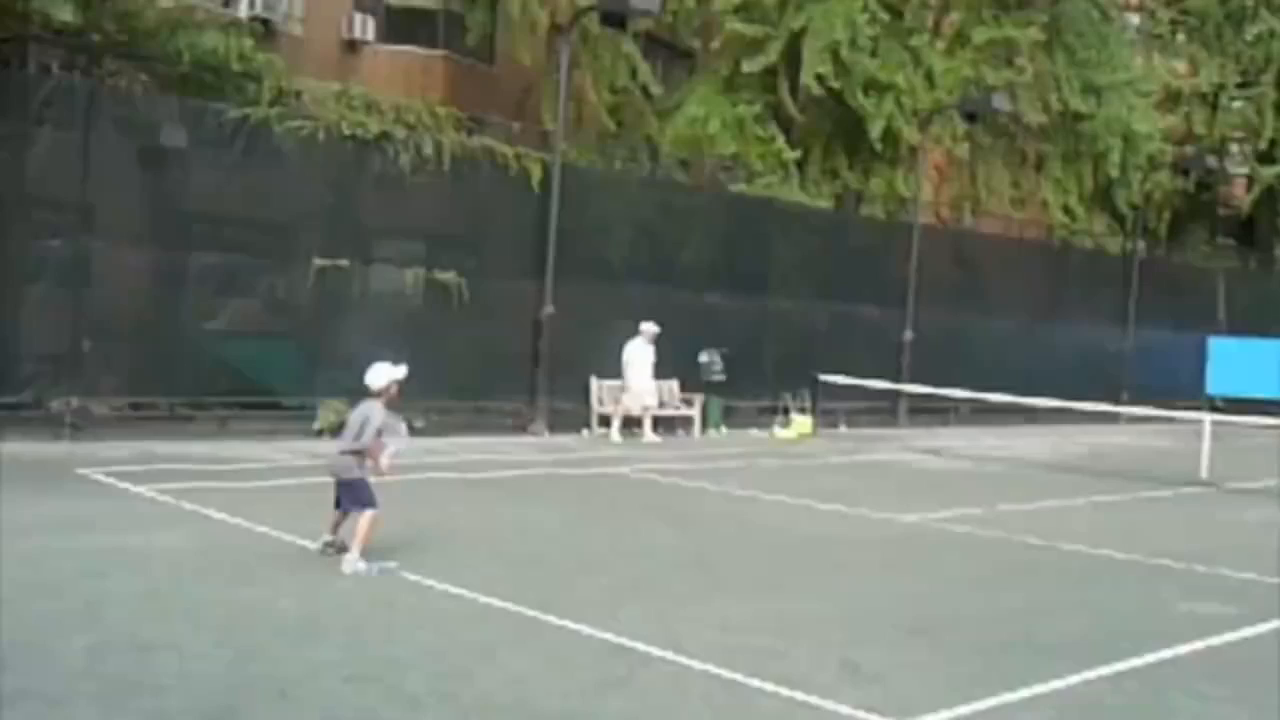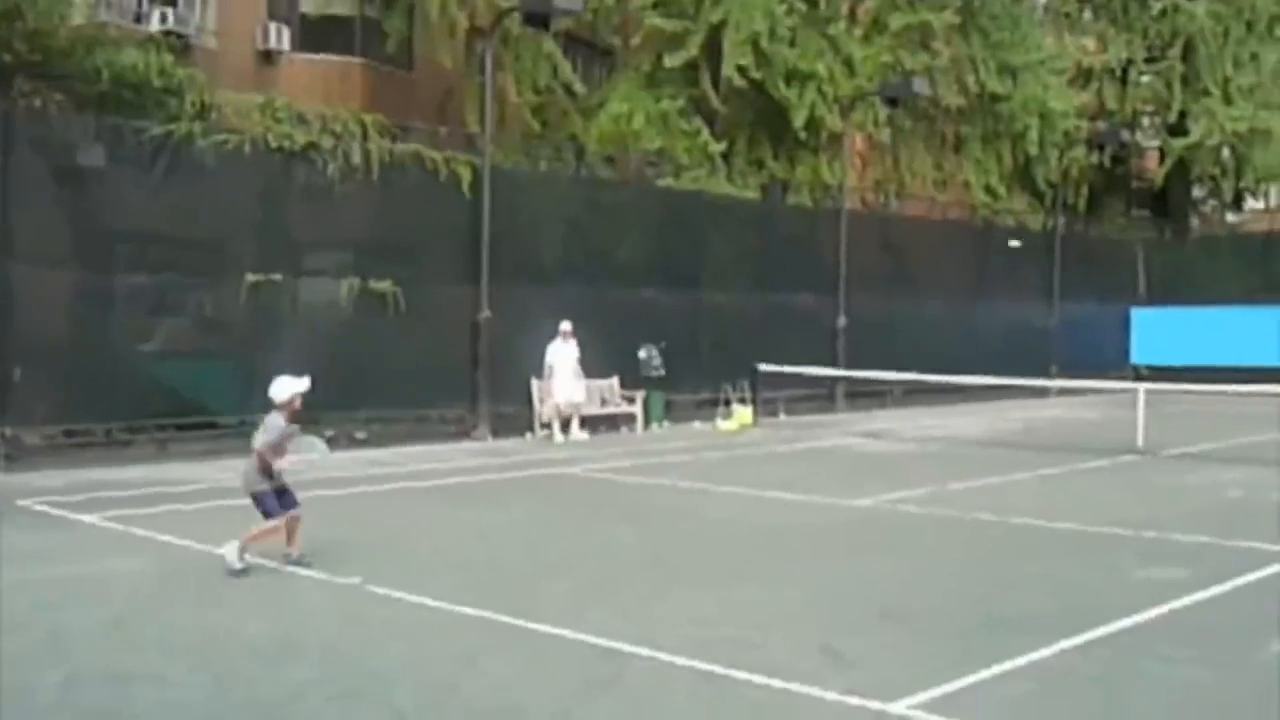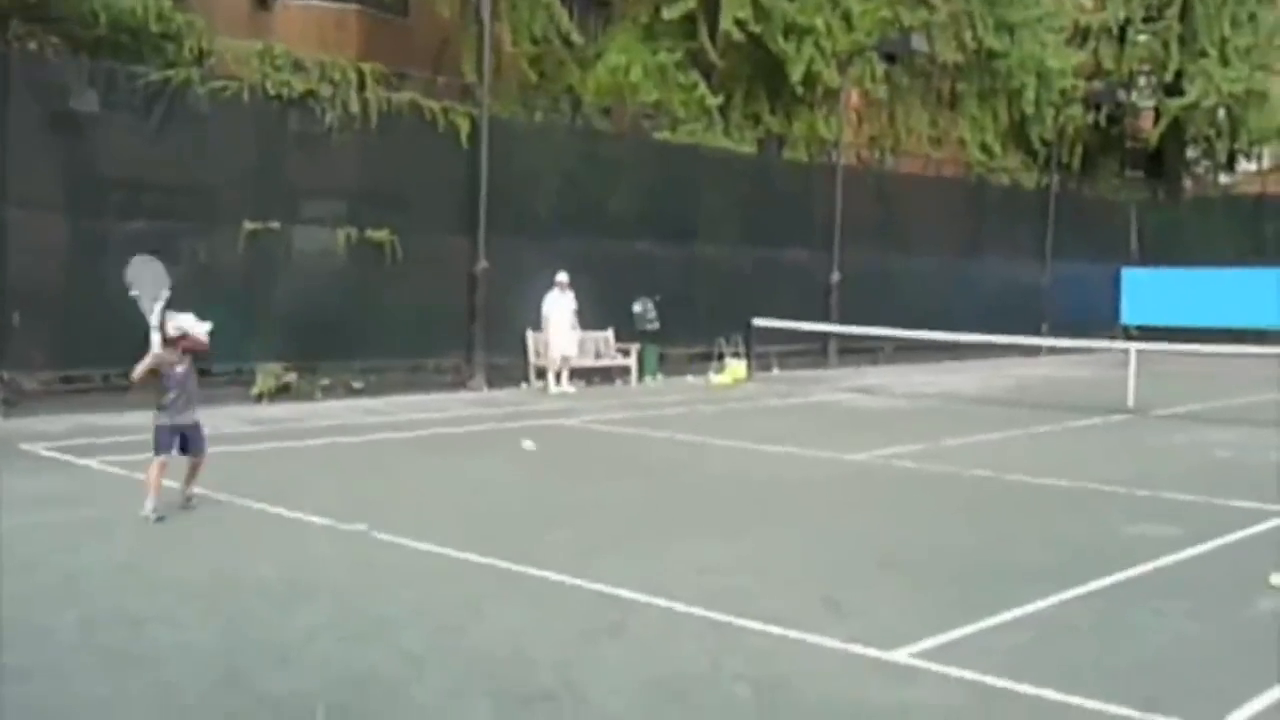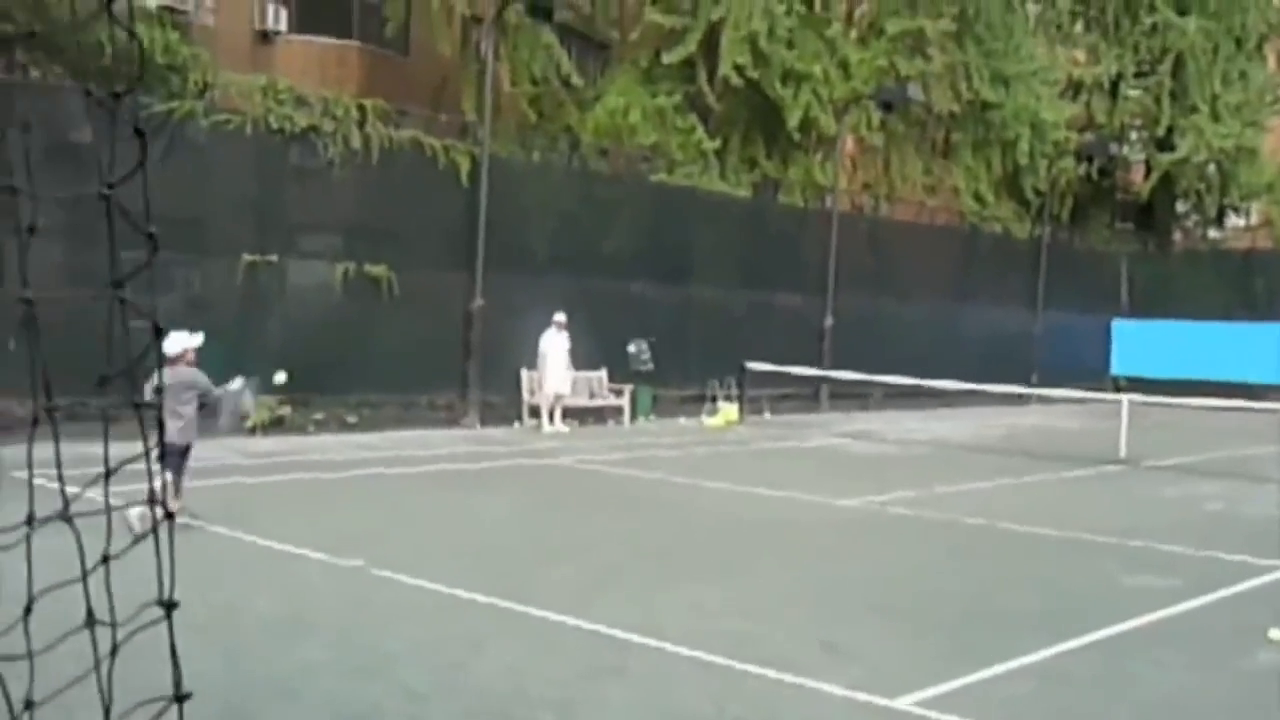
dt=0.7s
person 1, frame 1
left shoulder: (366, 405)
right shoulder: (378, 412)
right elbow: (368, 442)
left wrist: (378, 453)
right wrist: (378, 461)
left hip: (342, 463)
right hip: (350, 467)
left knee: (345, 506)
right knee: (369, 510)
left ankle: (329, 540)
right ankle: (353, 559)
person 1, frame 2
left shoulder: (279, 420)
right shoulder: (277, 424)
left elbow: (266, 443)
right elbow: (258, 446)
right wrist: (273, 464)
left hip: (272, 480)
right hip: (259, 482)
left knee: (294, 512)
right knee: (276, 522)
left ankle: (292, 553)
right ankle: (236, 549)
person 1, frame 3
left shoulder: (190, 352)
right shoulder: (161, 357)
right elbow: (135, 377)
right wrist: (151, 356)
left hip: (189, 418)
right hip: (165, 419)
left knee: (198, 457)
right knee: (161, 460)
left ankle: (187, 491)
right ankle: (150, 506)
person 1, frame 4
left shoulder: (160, 375)
right shoulder: (195, 376)
left elbow: (148, 397)
right elbow: (214, 396)
right wrist: (232, 387)
left hip: (169, 435)
right hip: (178, 437)
left knee: (174, 476)
right knee: (168, 478)
left ankle: (169, 508)
right ankle: (140, 512)
